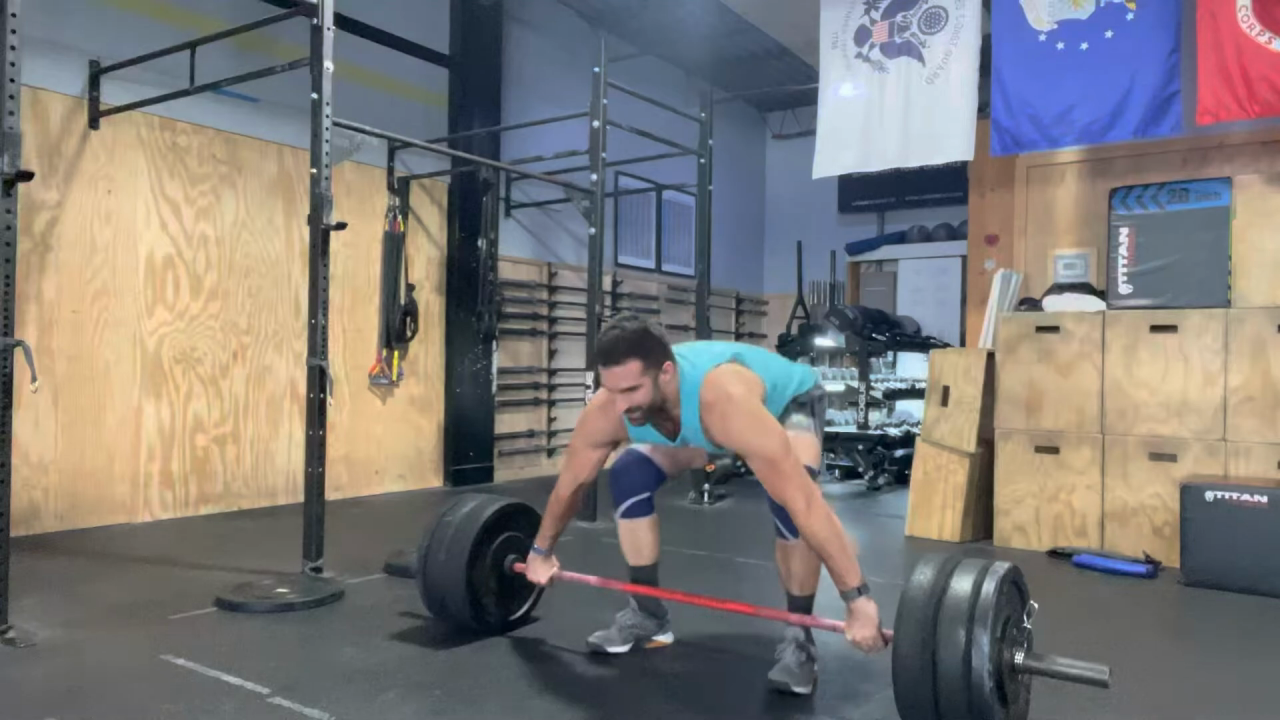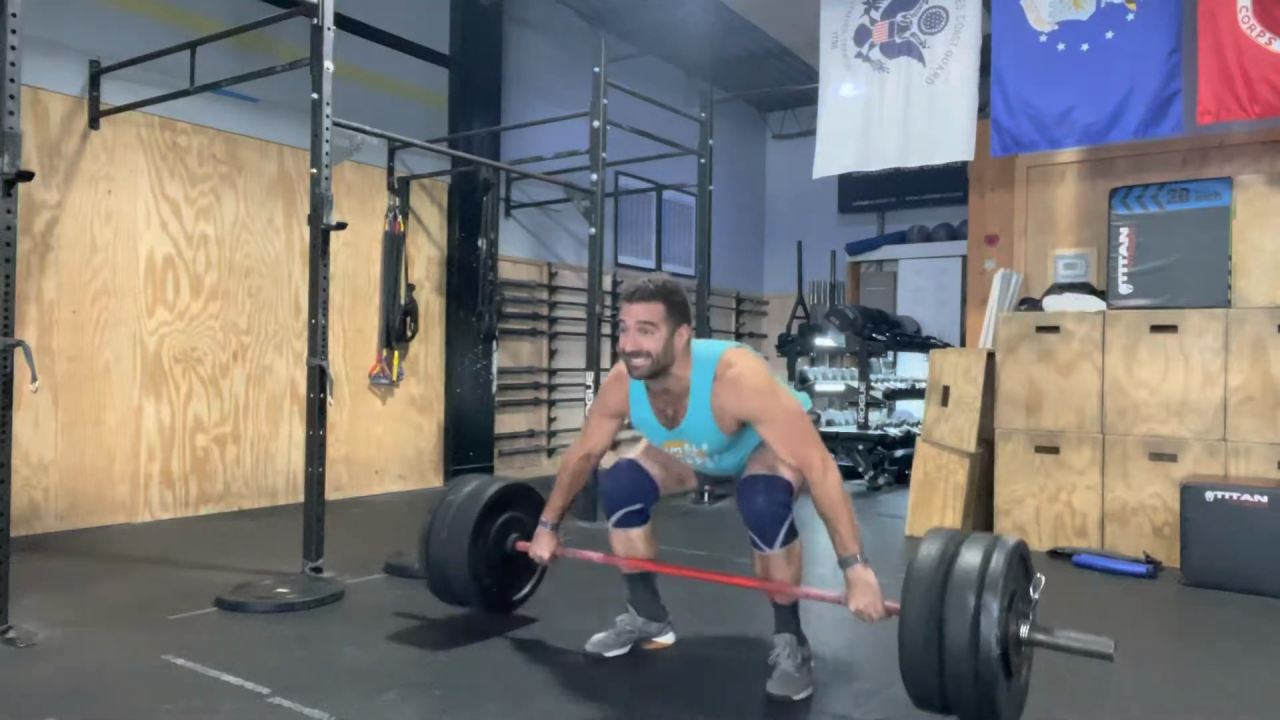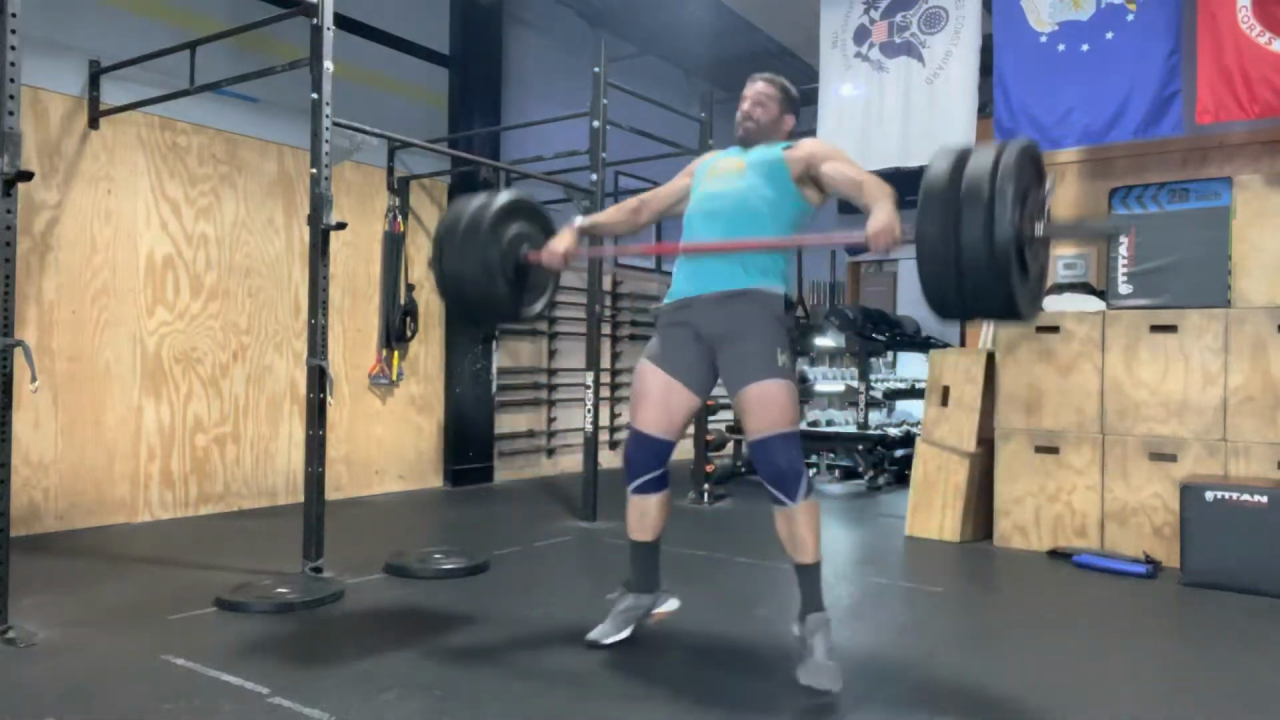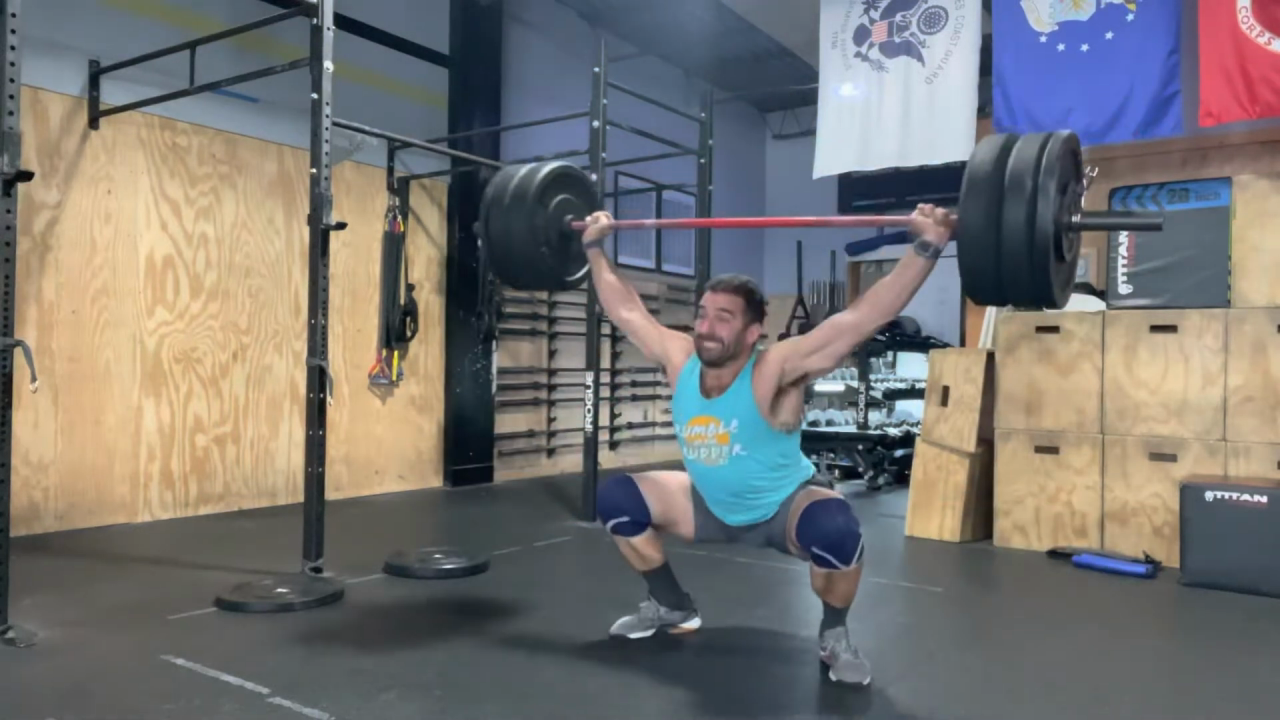
dt=0.7s
person 1, frame 1
left shoulder: (724, 399)
right shoulder: (606, 410)
left elbow: (804, 501)
right elbow: (571, 482)
left wrist: (858, 601)
right wrist: (541, 551)
left hip: (788, 400)
left knee: (787, 502)
right knee: (629, 478)
left ankle: (798, 639)
right ankle: (647, 615)
person 1, frame 2
left shoulder: (735, 378)
right shoulder: (621, 384)
left elbow: (818, 467)
right elbow: (583, 453)
left wrist: (856, 569)
right wrist: (547, 525)
left hip: (771, 440)
right hip: (698, 453)
left knee: (763, 505)
right knee: (619, 487)
left ankle: (789, 643)
right ankle: (647, 617)
person 1, frame 3
left shoulder: (804, 154)
right shoulder: (708, 166)
left elbow: (867, 186)
right elbow: (641, 209)
left wrist: (885, 214)
right wrist: (577, 229)
left hip: (752, 314)
right hip: (682, 317)
left knee: (780, 462)
right knee: (644, 455)
left ankle: (813, 620)
right ankle: (643, 592)
person 1, frame 4
left shoulder: (774, 372)
right shoulder: (680, 360)
left elbow: (864, 316)
right elbow: (626, 309)
left wrist: (928, 247)
right wrist: (594, 246)
left hip: (786, 507)
right hip: (713, 507)
left knee: (836, 530)
right knee: (615, 498)
left ankle: (834, 635)
right ankle: (671, 604)
